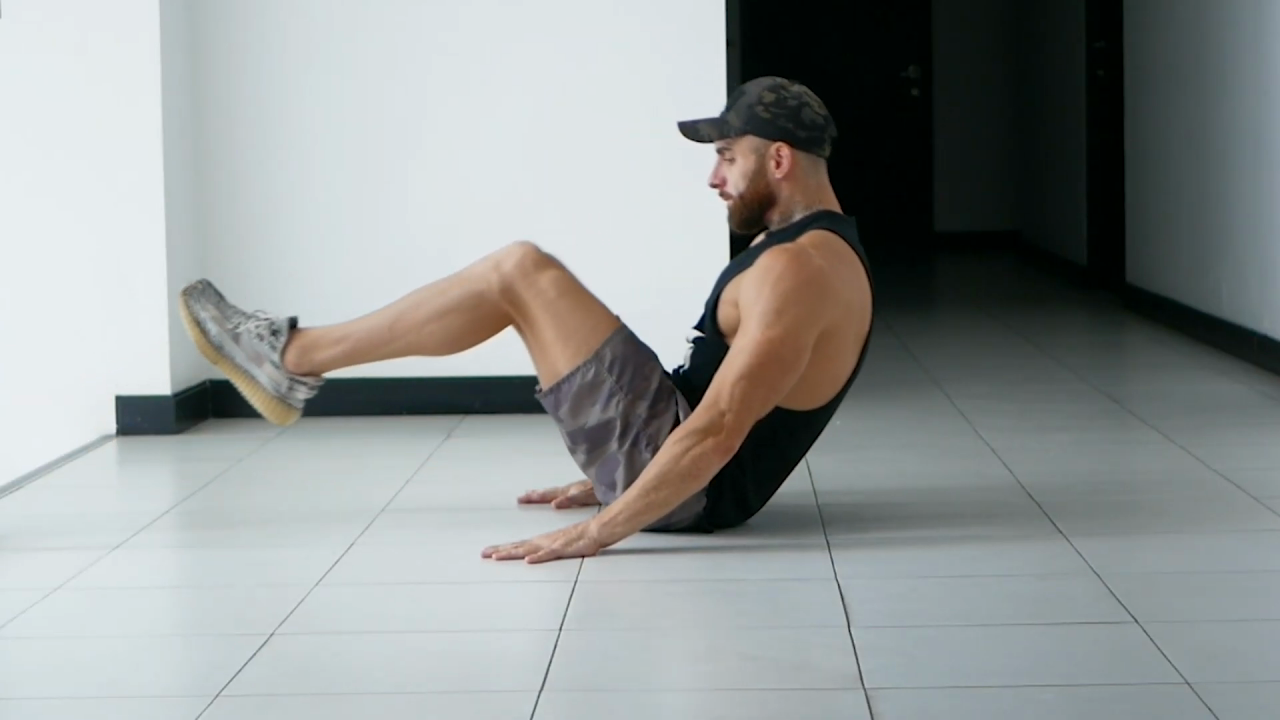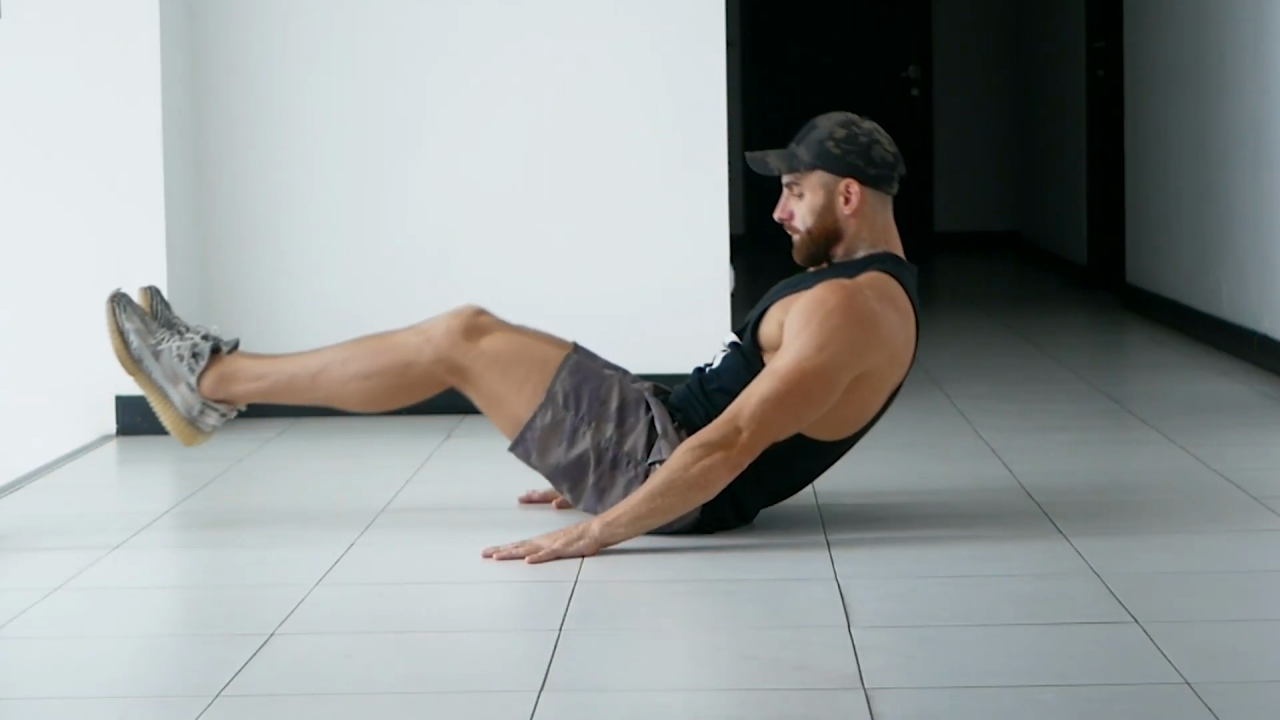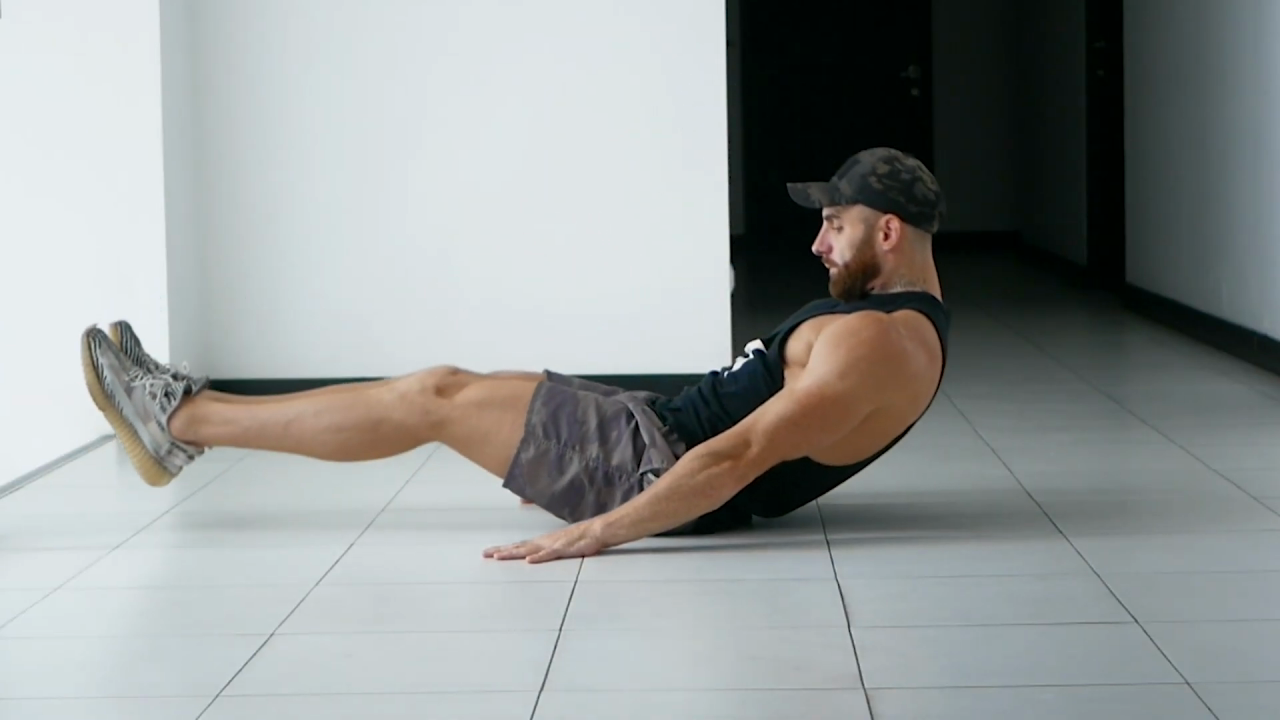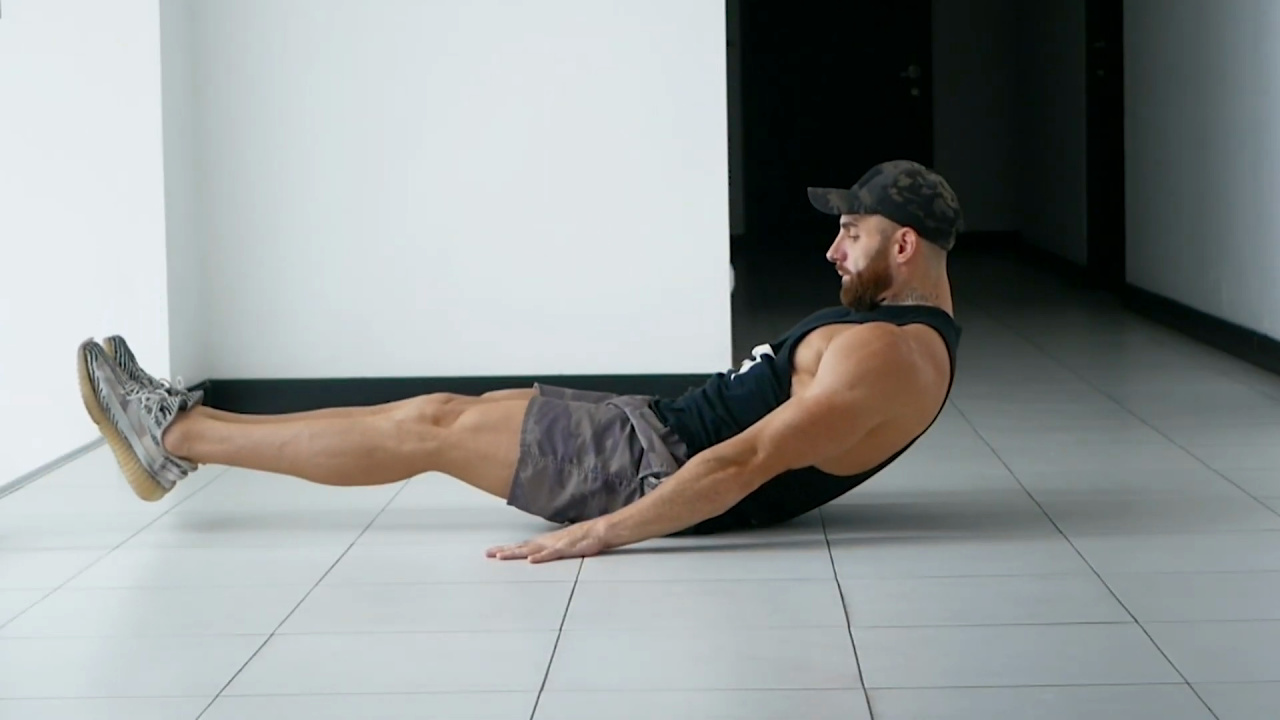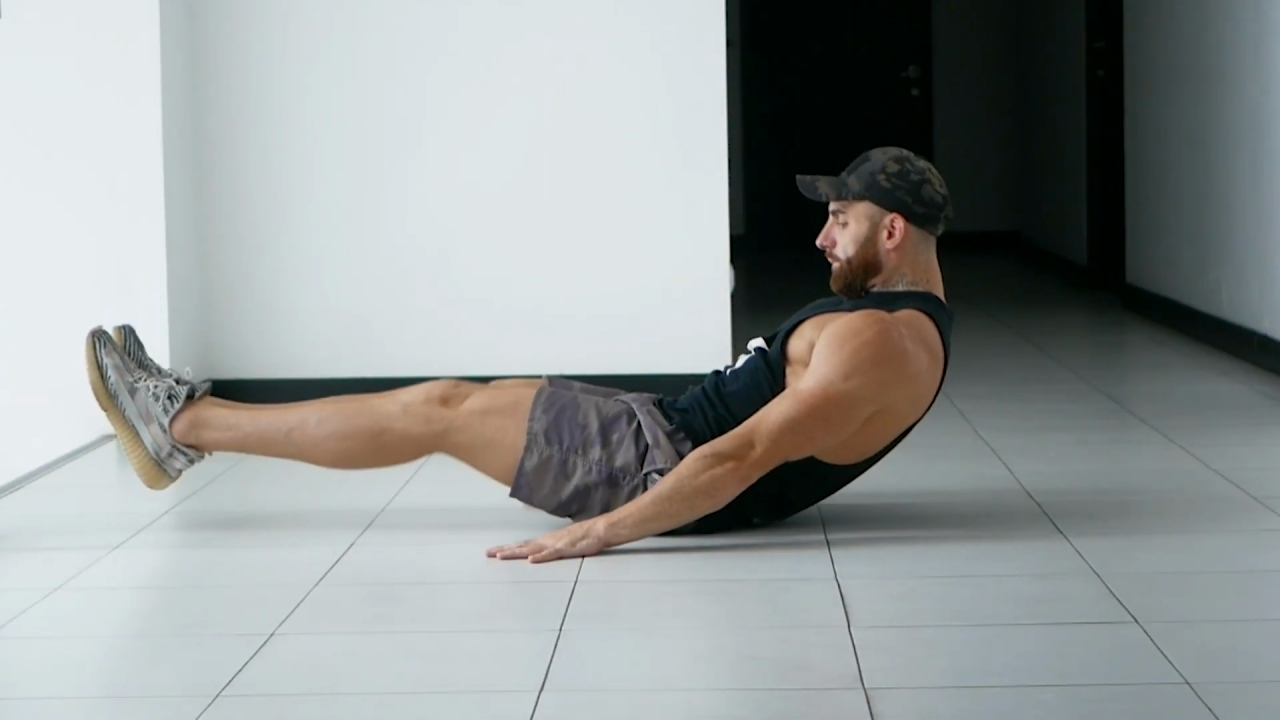
dt=0.2s
person 1, frame 1
left shoulder: (797, 268)
right shoulder: (815, 249)
left elbow: (718, 431)
left wrist: (597, 533)
right wrist: (607, 481)
left hip: (689, 490)
right hip: (685, 472)
left knee: (521, 271)
right knee: (526, 279)
left ankle: (293, 357)
right ankle: (299, 356)
person 1, frame 2
left shoulder: (849, 309)
right shoulder: (866, 285)
left elbow: (731, 445)
left wrist: (597, 532)
right wrist: (597, 481)
left hip: (664, 466)
right hip: (672, 449)
left knee: (462, 337)
right knee: (469, 339)
left ankle: (214, 380)
right ankle: (218, 376)
person 1, frame 3
left shoulder: (878, 344)
right shoulder: (897, 319)
left elbow: (740, 457)
left wrist: (599, 531)
right wrist: (601, 484)
left hip: (660, 460)
right hip: (666, 432)
left knee: (435, 396)
right knee: (448, 390)
left ankle: (182, 419)
right ankle: (189, 415)
person 1, frame 4
left shoulder: (889, 357)
right shoulder: (909, 326)
left elbow: (744, 464)
left wrist: (598, 531)
left hip: (660, 462)
right hip: (664, 430)
left knee: (432, 426)
right knee: (447, 415)
left ankle: (173, 436)
right ankle: (182, 430)
person 1, frame 5
left shoulder: (882, 342)
right shoulder: (902, 313)
left elbow: (743, 458)
left wrist: (601, 531)
right wrist: (609, 481)
left hip: (666, 463)
right hip: (666, 431)
left knee: (440, 409)
right knee: (454, 401)
left ankle: (183, 425)
right ankle: (189, 418)
